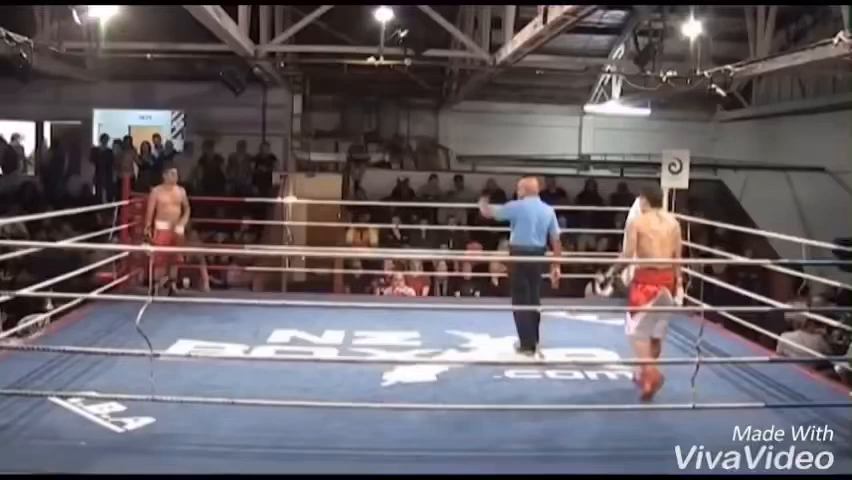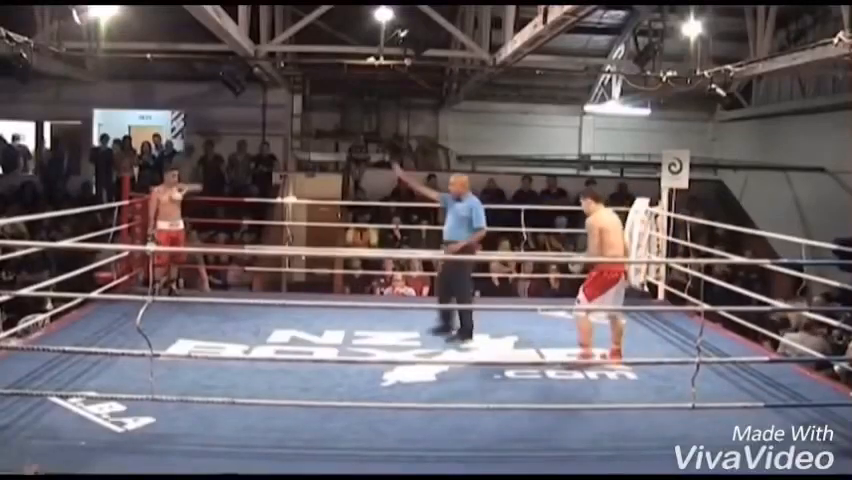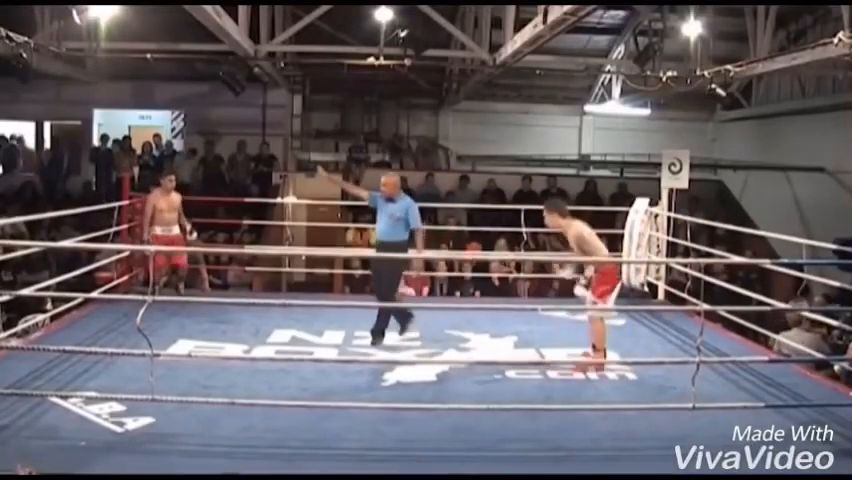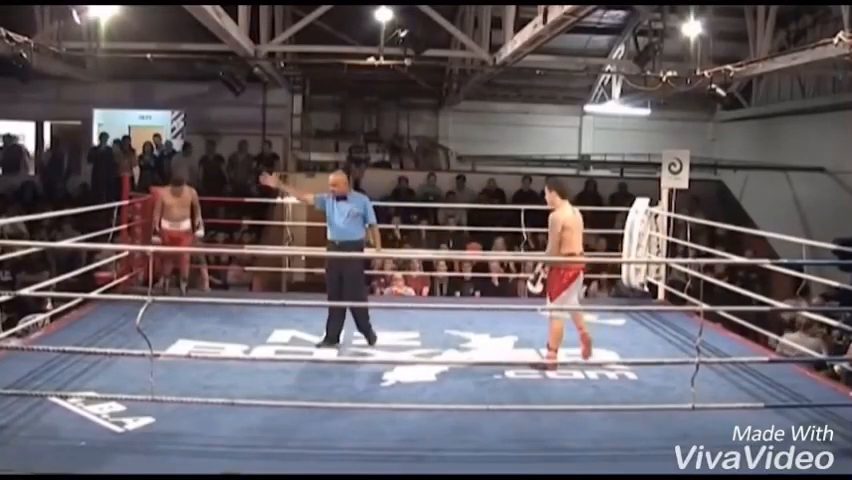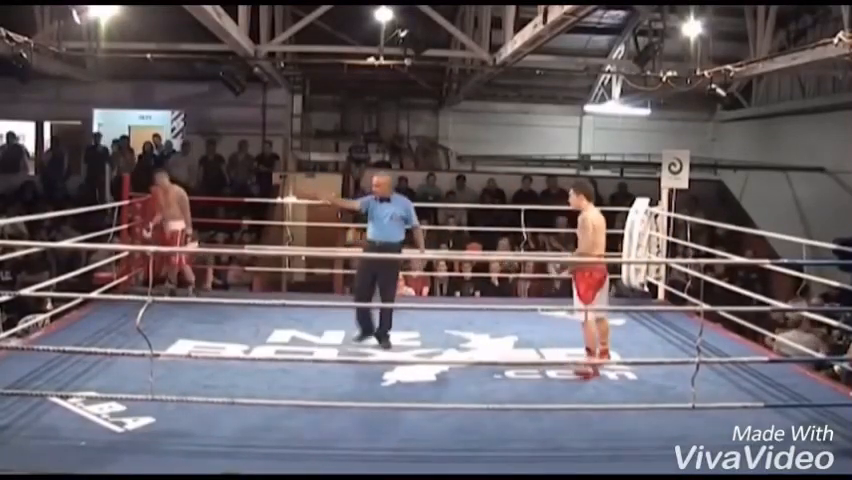
dt=1s
person 1, frame 1
left shoulder: (636, 223)
right shoulder: (673, 223)
left elbow: (628, 255)
right elbow: (677, 257)
left wrist: (611, 272)
right wrist: (678, 283)
left hip: (646, 279)
right hip: (667, 279)
left knee: (638, 332)
right knee: (656, 331)
left ankle: (651, 374)
right ankle: (646, 375)
person 1, frame 2
left shoulder: (593, 220)
right shoulder: (613, 217)
left elbow: (593, 252)
right elbow: (625, 247)
left hip: (605, 269)
right hip: (620, 269)
left knee: (582, 310)
right knee: (614, 312)
left ankle: (585, 353)
right ankle: (616, 352)
person 1, frame 3
left shoulder: (577, 231)
right shoulder: (571, 228)
left elbow: (600, 252)
left wrist: (589, 273)
left hip: (605, 270)
right hip: (603, 270)
left knee: (593, 314)
right knee: (595, 314)
left ankle: (598, 356)
right ankle: (599, 354)
person 1, frame 4
left shoulder: (556, 216)
right shoulder: (576, 212)
left elbow: (553, 249)
left wrist: (540, 268)
left hip: (563, 266)
right hip: (577, 263)
left knee: (555, 313)
right knee: (571, 304)
left ankle: (551, 358)
right ankle: (585, 338)
person 1, frame 5
left shoulder: (586, 217)
right shoulder: (597, 215)
left elbow: (584, 249)
right wrist: (572, 262)
left hip: (589, 270)
right hip: (594, 269)
left knee: (587, 317)
right knee: (598, 314)
left ankle: (592, 363)
right ankle: (603, 354)
person 2, frame 1
left shoulder: (517, 206)
right shoulder: (549, 210)
left elbow: (489, 213)
right elbow: (556, 240)
left wrist: (482, 204)
right wrist: (556, 265)
left hip: (519, 256)
right hip: (538, 257)
left knee: (521, 301)
right knee: (534, 298)
left ankle: (527, 344)
right ankle: (532, 340)
person 2, frame 2
left shoulder: (474, 204)
right shoulder: (452, 200)
left elbow: (481, 231)
right elbow: (429, 193)
left wrist: (460, 245)
right wrist: (405, 178)
left hip: (462, 252)
right hip: (451, 249)
left knee: (462, 292)
right knee: (444, 288)
left ankle: (465, 332)
right ankle: (446, 324)
person 2, frame 3
left shoulder: (408, 205)
right shoulder: (380, 199)
left elbow: (418, 231)
right elbow: (356, 190)
left wrist: (418, 256)
right wrist: (329, 178)
left hip: (396, 251)
right hip: (380, 248)
left knee: (386, 292)
right knee: (378, 290)
left ankle: (379, 332)
right ankle: (404, 317)
person 2, frame 4
left shoulder: (362, 201)
right shoulder: (327, 200)
left elbow: (372, 226)
right elbow: (303, 196)
left wrist: (378, 251)
right wrist: (279, 185)
left hip: (354, 251)
right hip: (334, 250)
left knee: (356, 294)
right knee: (334, 296)
left ankle: (367, 331)
right ankle: (332, 337)
person 2, frame 5
left shoulder: (404, 203)
right shoulder: (370, 201)
left elbow: (415, 227)
right elbow: (352, 204)
left wrist: (421, 249)
right wrist: (333, 201)
left hip: (391, 251)
right hip: (370, 249)
left knee: (387, 295)
right knee: (361, 290)
left ankle: (383, 334)
right ankle: (366, 328)
person 3, frame 1
left shoulder: (181, 191)
right shoulder: (156, 191)
left elbow: (187, 209)
right elbow: (150, 212)
left wrist: (183, 223)
right wrist: (147, 229)
left hip: (177, 228)
right hip: (162, 228)
left knee: (175, 259)
right knee: (159, 259)
left ankle: (172, 286)
right ankle: (156, 287)
person 3, frame 2
left shoulder: (179, 188)
right shoulder: (157, 191)
left elbow: (198, 187)
right elbow: (151, 213)
left wrist: (185, 190)
right wrist: (151, 230)
left hip: (179, 227)
right hip: (163, 228)
left knee: (176, 259)
right knee: (161, 259)
left ankle: (172, 287)
right ankle: (157, 287)
person 3, frame 3
left shoulder: (177, 196)
right shoulder: (153, 197)
right elbow: (147, 218)
left wrist: (188, 226)
right wrist: (146, 237)
left hip: (175, 233)
right hip: (158, 234)
left knee: (182, 264)
right knee: (158, 265)
left ankle: (180, 284)
right ankle: (156, 288)
person 3, frame 4
left shoulder: (191, 192)
right shoulder: (163, 193)
left elbow: (196, 207)
right elbow: (157, 211)
left wrist: (198, 222)
right wrist: (155, 228)
left hip: (185, 227)
right hip: (167, 227)
left knee: (184, 257)
right knee: (168, 257)
left ankle: (183, 285)
right ankle: (165, 283)
person 3, frame 5
left shoulder: (178, 192)
right shoulder: (158, 193)
left elbow: (186, 212)
right elbow: (161, 213)
left wrist: (189, 232)
right wrist: (151, 225)
left hip: (178, 229)
right hip: (167, 229)
left knee: (178, 260)
right knee: (170, 261)
left ankle: (191, 287)
right ankle: (172, 289)
